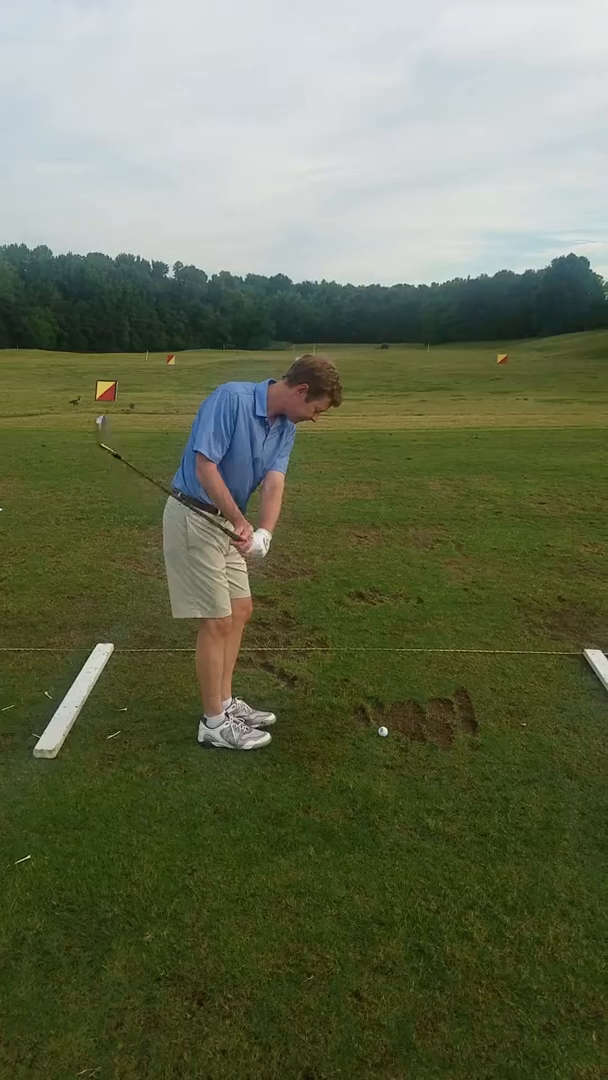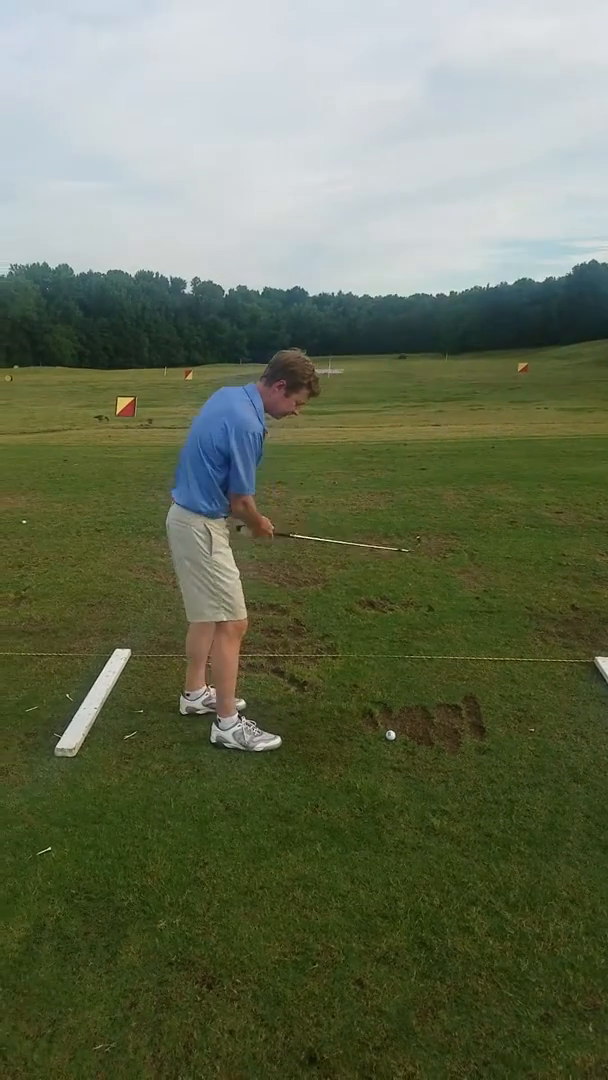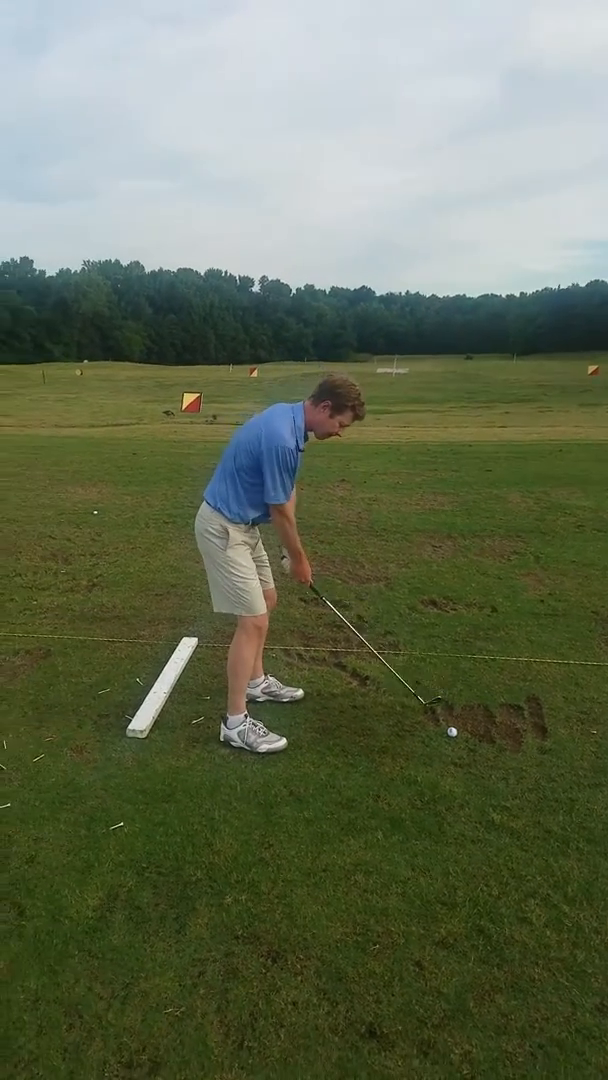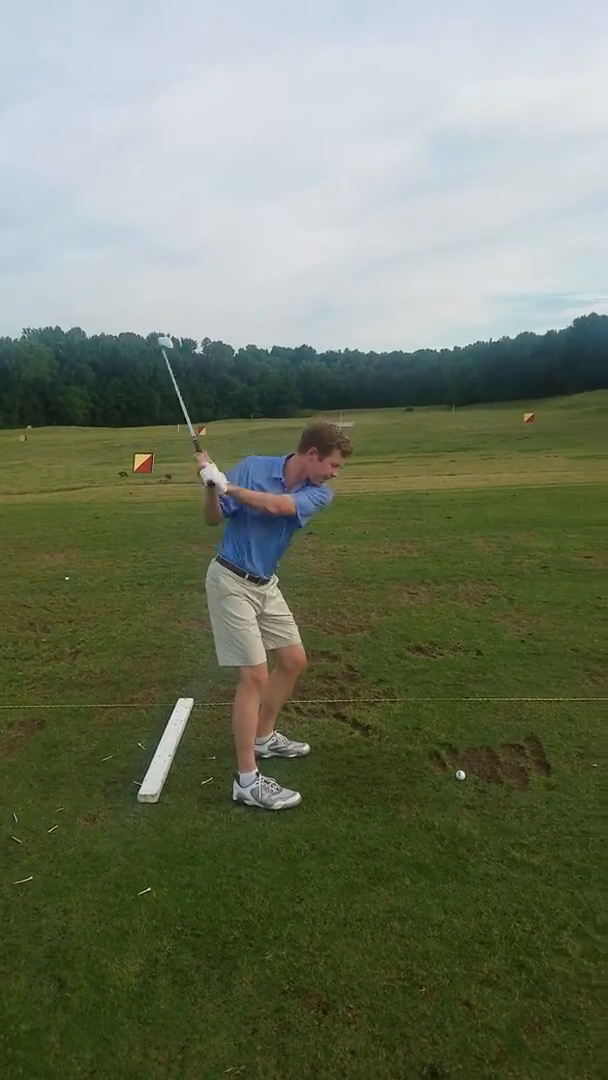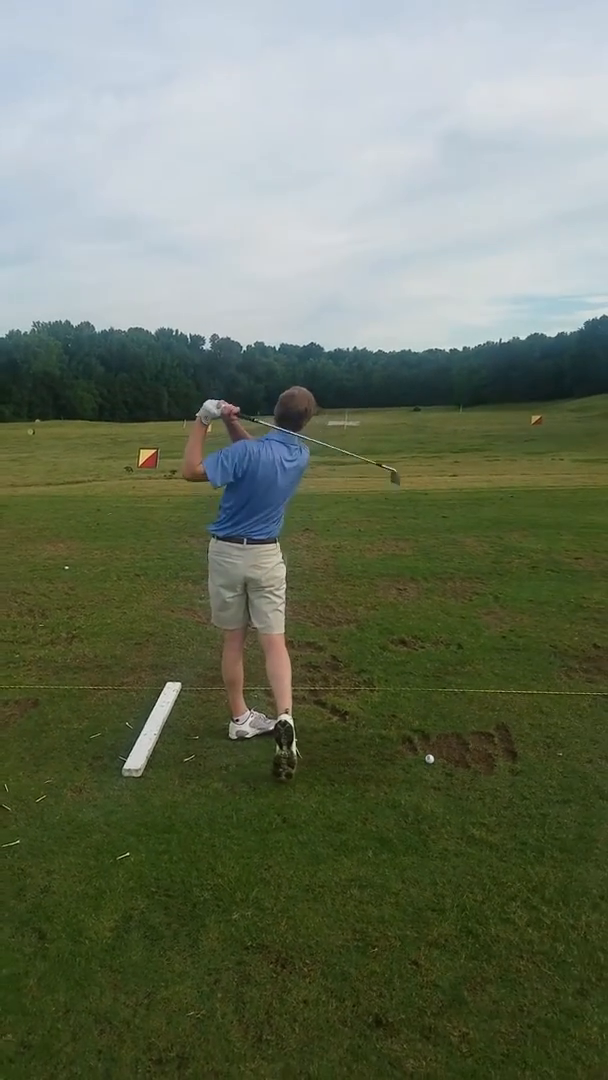
dt=1s
person 1, frame 1
left shoulder: (285, 427)
right shoulder: (231, 398)
left elbow: (274, 484)
right elbow: (205, 468)
left wrist: (264, 532)
right wrist: (240, 522)
left hip: (224, 520)
right hip: (195, 519)
left knee: (239, 611)
right knee: (217, 621)
left ankle: (224, 702)
right ankle: (214, 722)
person 1, frame 2
left shoulder: (227, 395)
right shoulder: (247, 426)
right elbow: (241, 499)
left wrist: (247, 517)
right wrist: (259, 526)
left hip: (189, 515)
right hip: (201, 525)
left knee: (209, 614)
right knee: (231, 623)
left ankle: (196, 693)
right ankle: (227, 723)
person 1, frame 3
left shoulder: (288, 416)
right shoulder: (281, 439)
left elbow: (288, 494)
right elbow: (280, 510)
left wrist: (292, 550)
right wrist: (299, 559)
left hip: (242, 523)
right hip: (223, 527)
left knee: (265, 601)
right knee: (253, 620)
left ankle: (255, 681)
right ankle: (235, 722)
person 1, frame 4
left shoulder: (319, 494)
right shoulder: (253, 468)
left elbow: (276, 505)
right elbow: (213, 518)
left wrist: (228, 487)
right wrist: (211, 484)
left hip: (263, 584)
right hip: (230, 581)
left knee: (294, 660)
right knee: (256, 675)
left ankle: (263, 737)
right ankle: (247, 780)
person 1, frame 5
left shoulder: (251, 454)
right shoulder: (301, 456)
left elbow: (191, 470)
left wrist: (203, 419)
right wrist: (231, 420)
left hip: (226, 553)
right hip: (266, 556)
left knee: (233, 640)
right knee: (274, 642)
left ankle: (240, 718)
right ankle: (285, 717)
